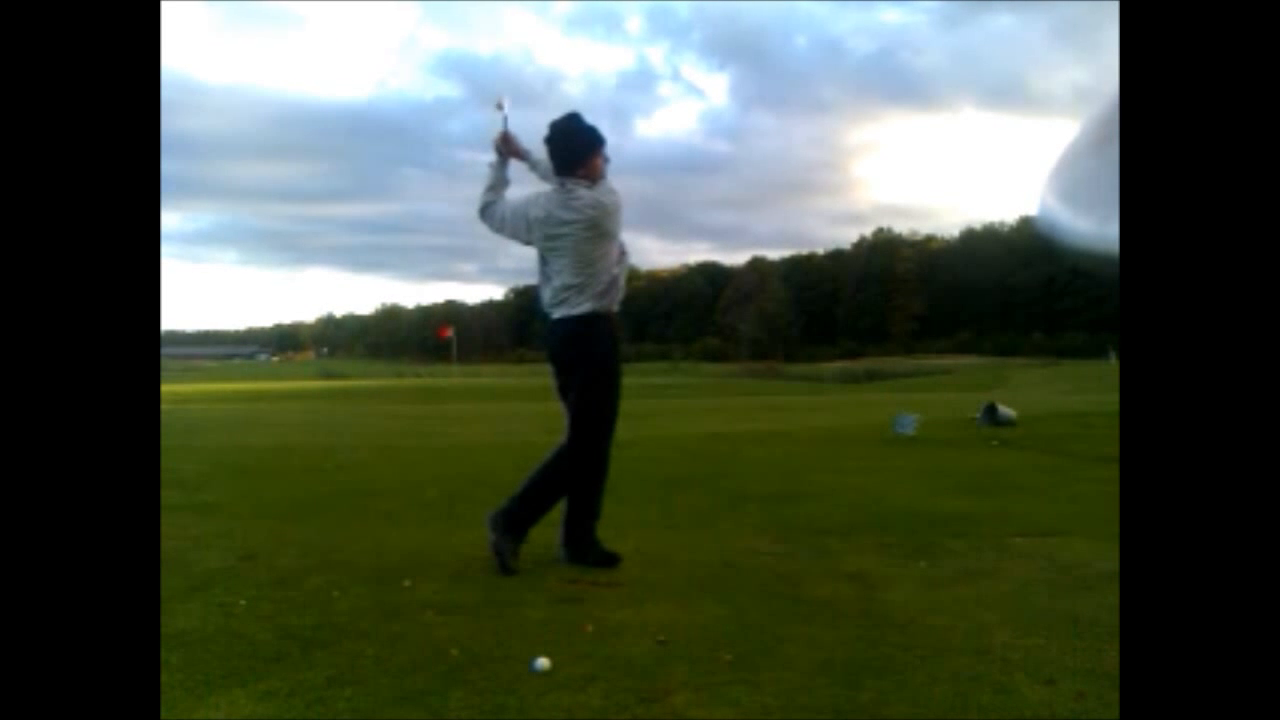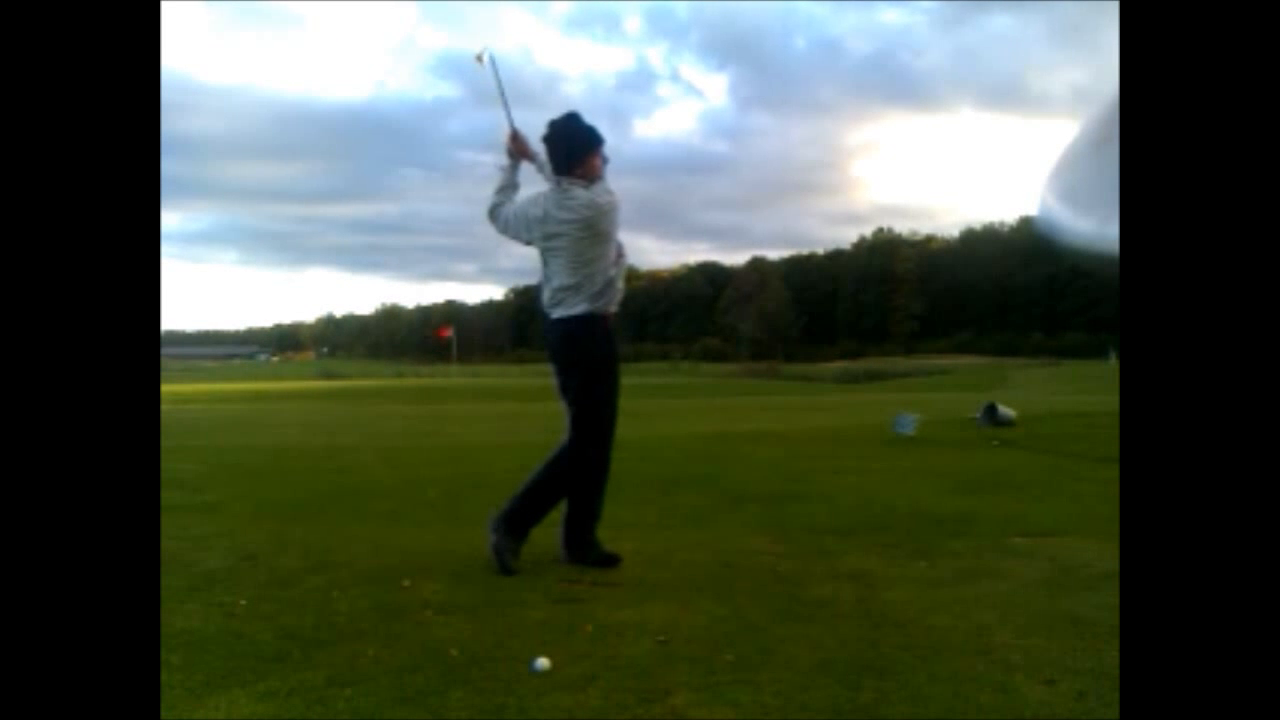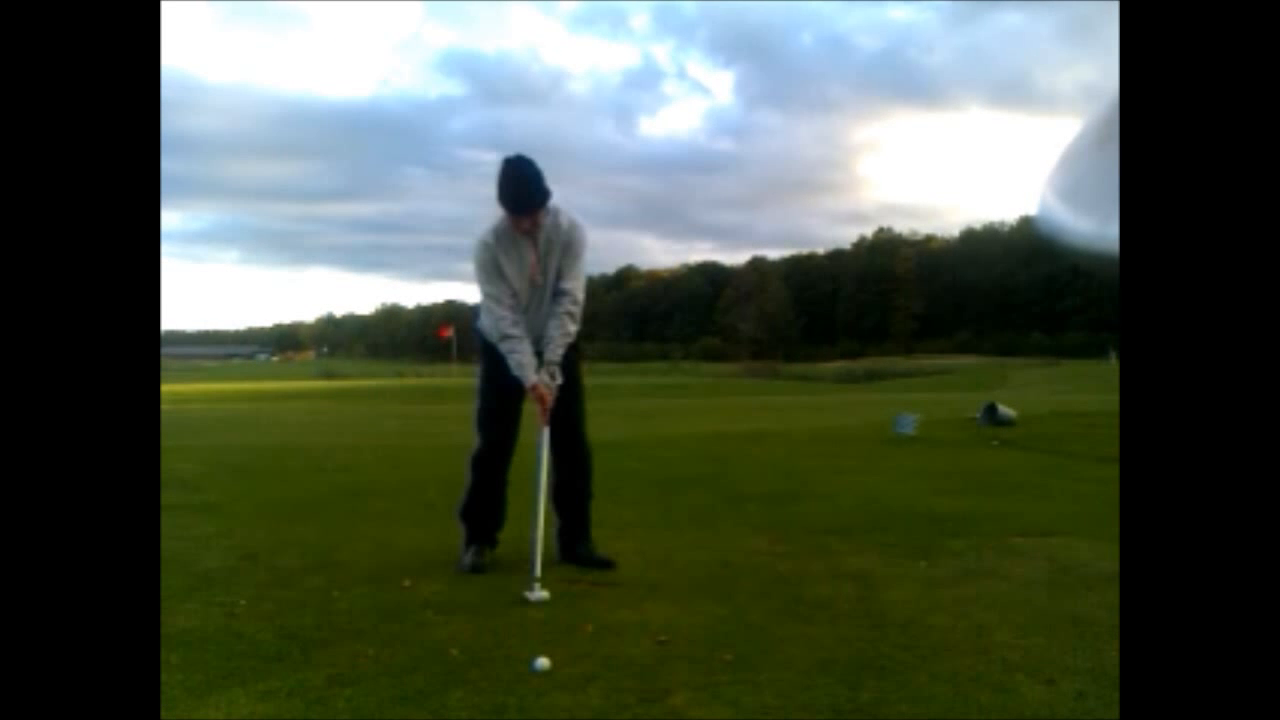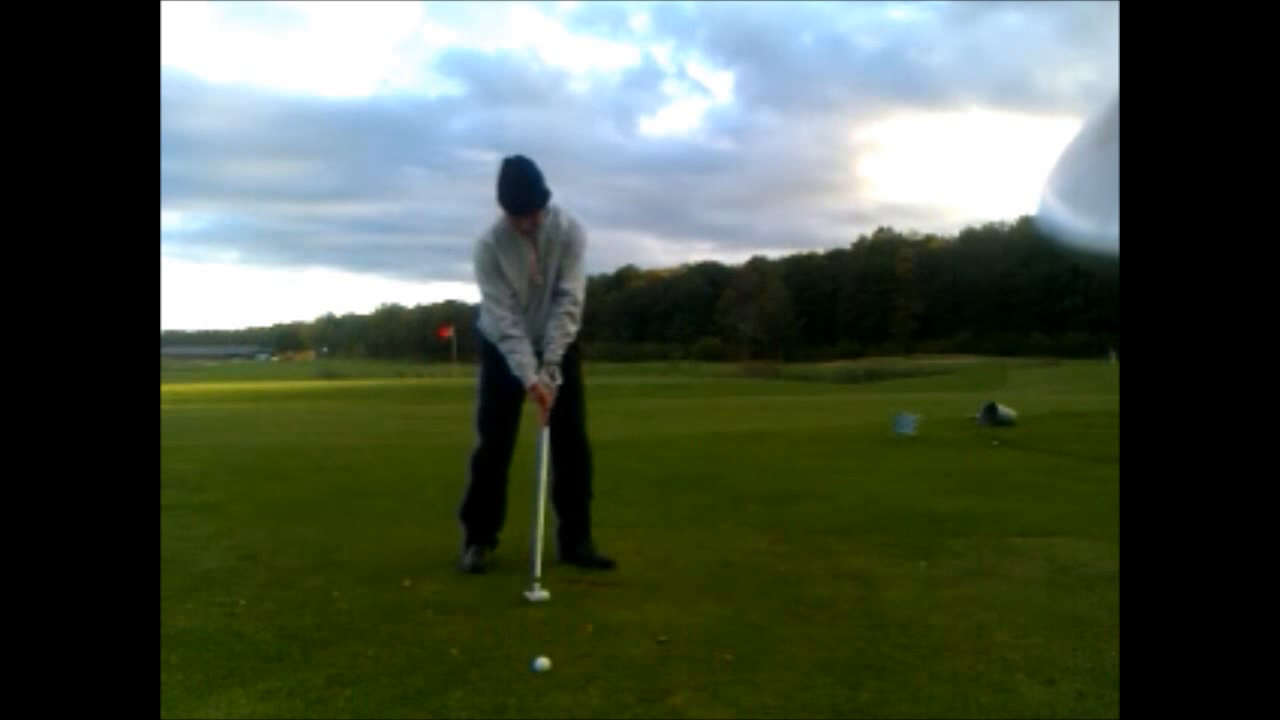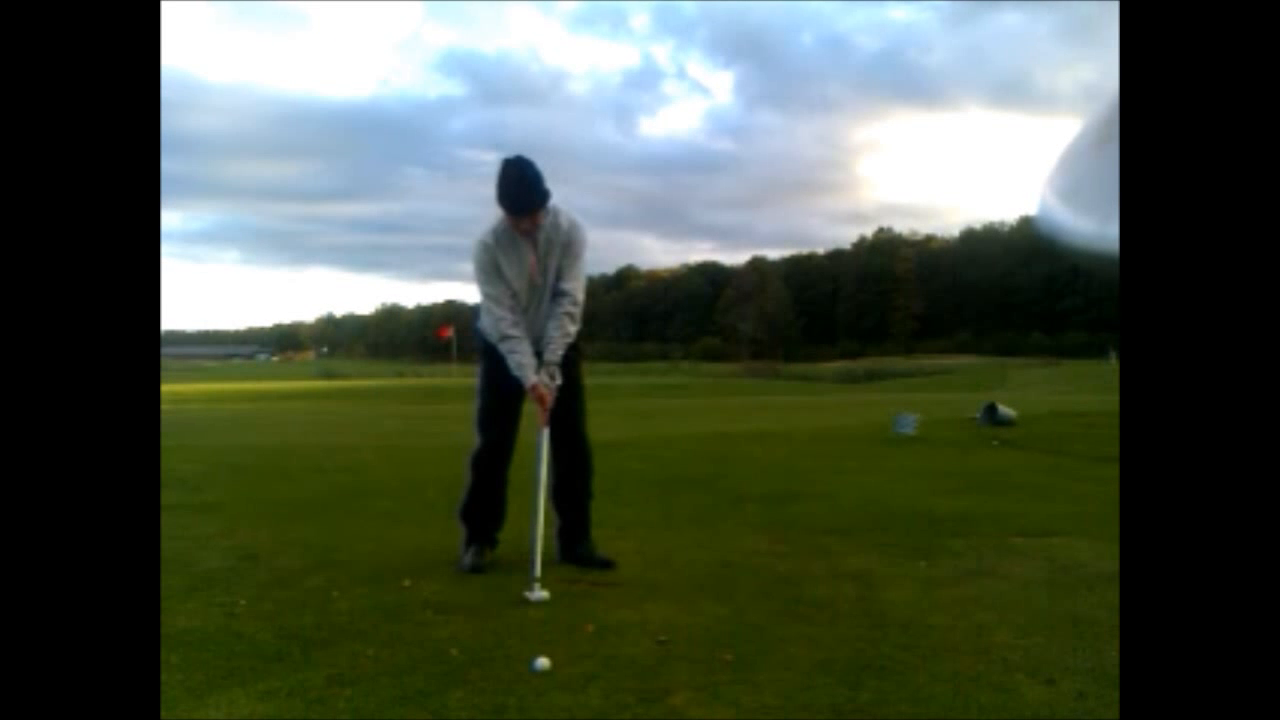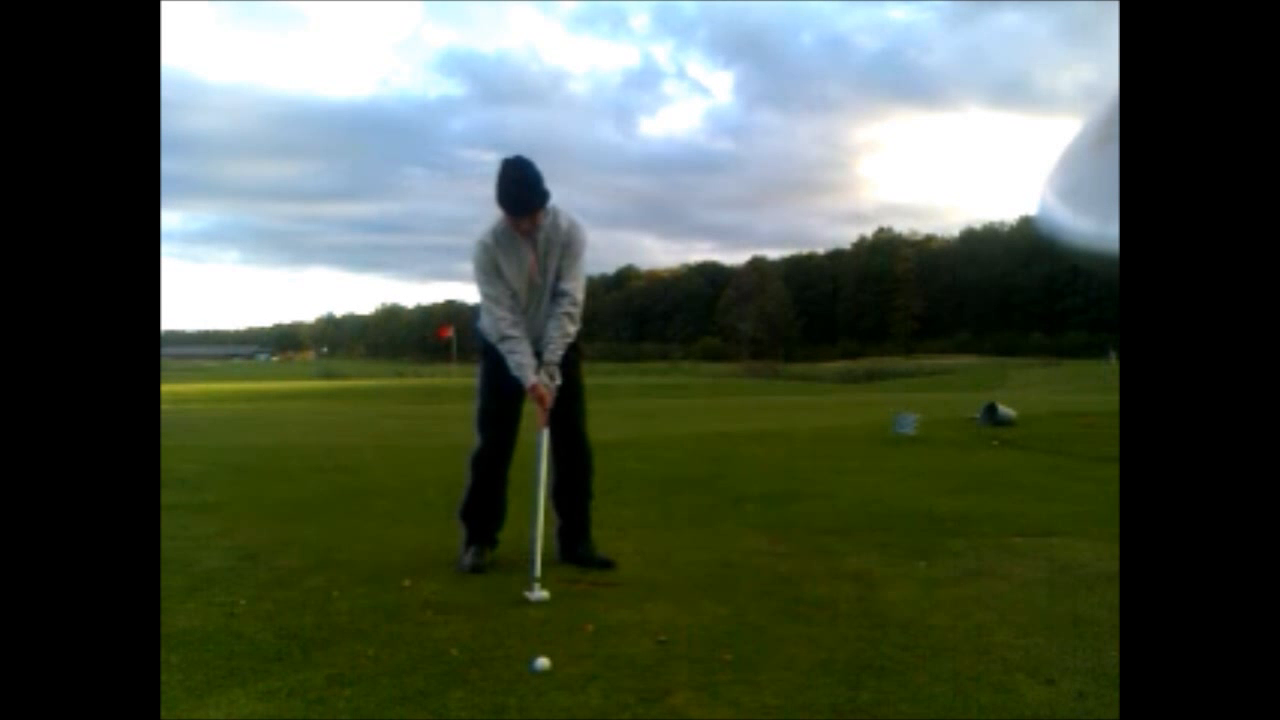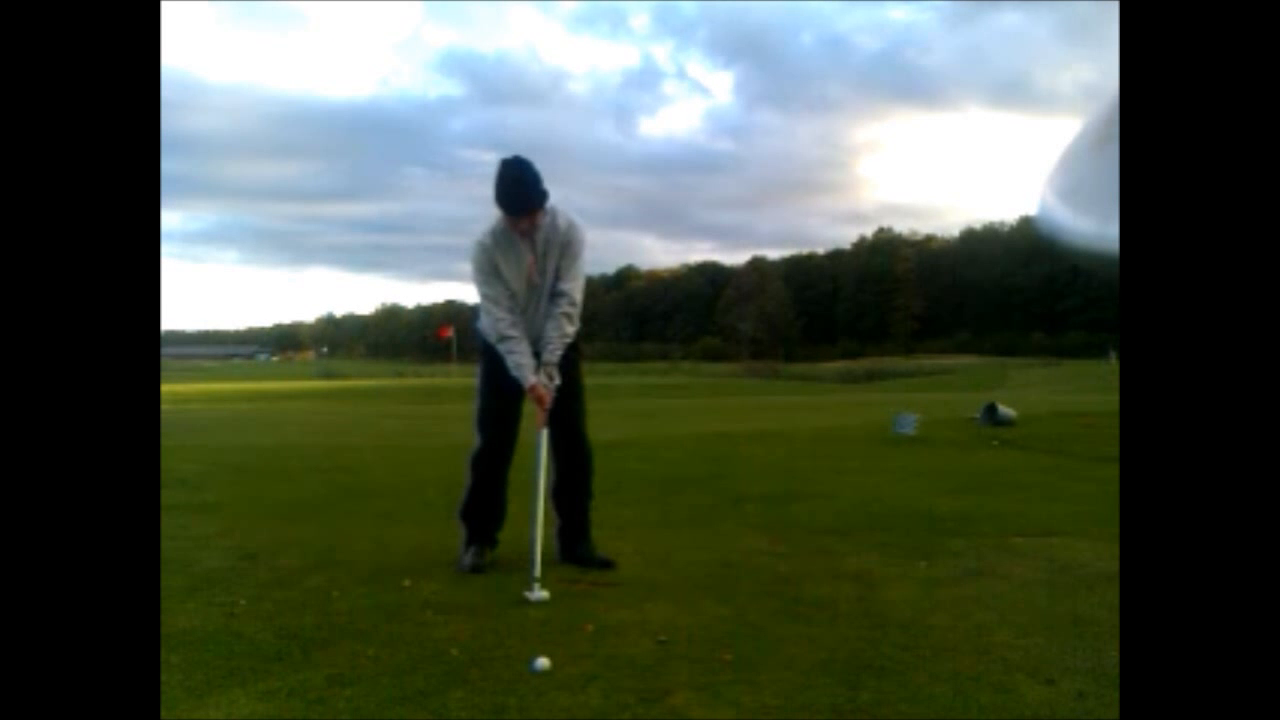
dt=0.4s
person 1, frame 1
left shoulder: (537, 209)
right shoulder: (605, 203)
left elbow: (490, 211)
right elbow: (578, 188)
left wrist: (502, 159)
right wrist: (525, 155)
left hip: (562, 329)
right hip: (592, 331)
left knee: (590, 437)
right knee: (587, 440)
left ankle: (580, 538)
right ankle: (512, 520)
person 1, frame 2
left shoulder: (537, 207)
right shoulder: (601, 204)
left elbow: (498, 213)
left wrist: (514, 162)
right wrist: (533, 158)
left hip: (562, 327)
right hip: (588, 329)
left knee: (591, 437)
right knee: (588, 440)
left ankle: (579, 538)
right ankle: (513, 522)
person 1, frame 3
left shoulder: (569, 231)
right shoulder: (489, 245)
left elbow: (569, 301)
right elbow: (503, 318)
left wrist: (550, 368)
right wrist: (530, 377)
left hip: (557, 344)
right hip: (504, 348)
left knee: (572, 443)
right knee: (495, 443)
left ankle: (575, 539)
right ankle: (479, 537)
person 1, frame 4
left shoulder: (569, 231)
right shoulder: (489, 245)
left elbow: (569, 301)
right elbow: (503, 317)
left wrist: (550, 367)
right wrist: (530, 377)
left hip: (558, 344)
right hip: (504, 348)
left knee: (572, 442)
right knee: (494, 443)
left ankle: (575, 539)
right ankle: (479, 538)
person 1, frame 5
left shoulder: (569, 231)
right shoulder: (488, 245)
left elbow: (569, 302)
right elbow: (503, 318)
left wrist: (550, 368)
right wrist: (530, 377)
left hip: (557, 344)
right hip: (504, 349)
left knee: (572, 442)
right knee: (494, 443)
left ankle: (576, 538)
right ankle: (479, 538)
person 1, frame 6
left shoulder: (569, 232)
right shoulder: (488, 246)
left elbow: (569, 302)
right elbow: (503, 318)
left wrist: (549, 368)
right wrist: (530, 378)
left hip: (558, 344)
right hip: (503, 348)
left knee: (572, 442)
right knee: (494, 443)
left ankle: (576, 539)
right ankle: (479, 538)
person 1, frame 7
left shoulder: (567, 232)
right shoulder: (487, 246)
left elbow: (567, 302)
right elbow: (502, 318)
left wrist: (548, 368)
right wrist: (529, 378)
left hip: (557, 344)
right hip: (503, 348)
left knee: (572, 442)
right knee: (494, 443)
left ankle: (575, 539)
right ankle: (479, 538)
